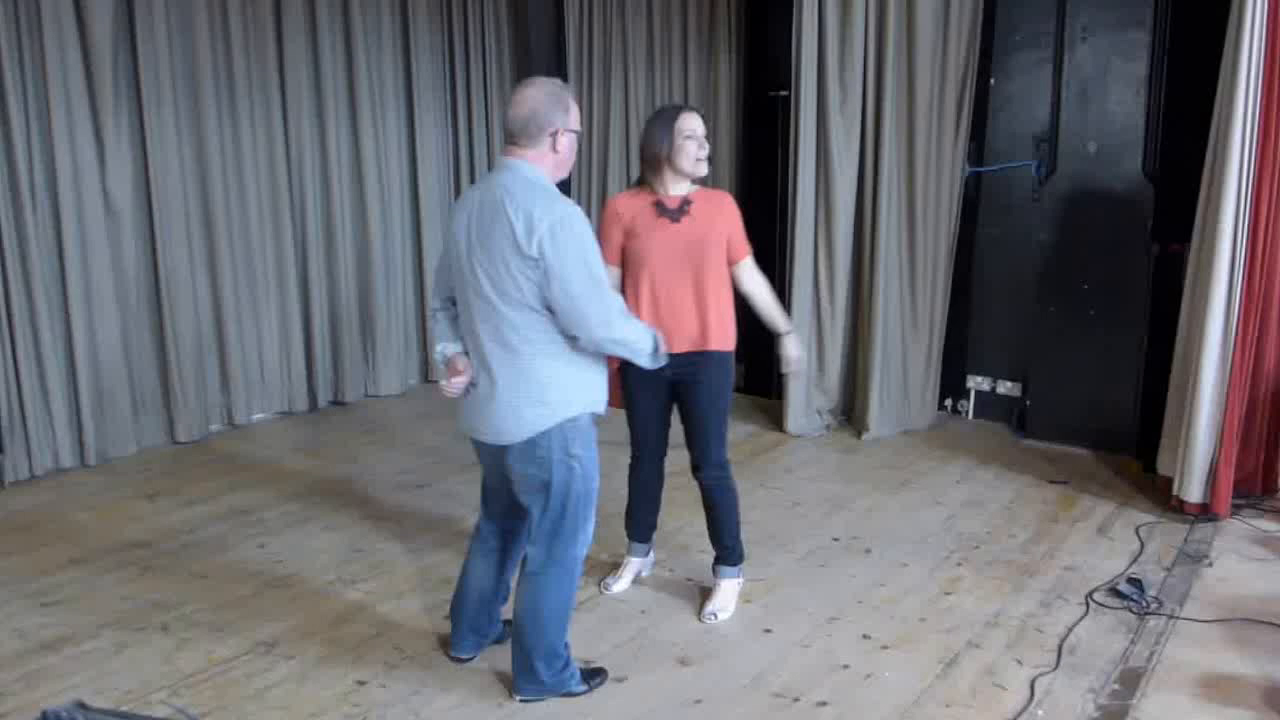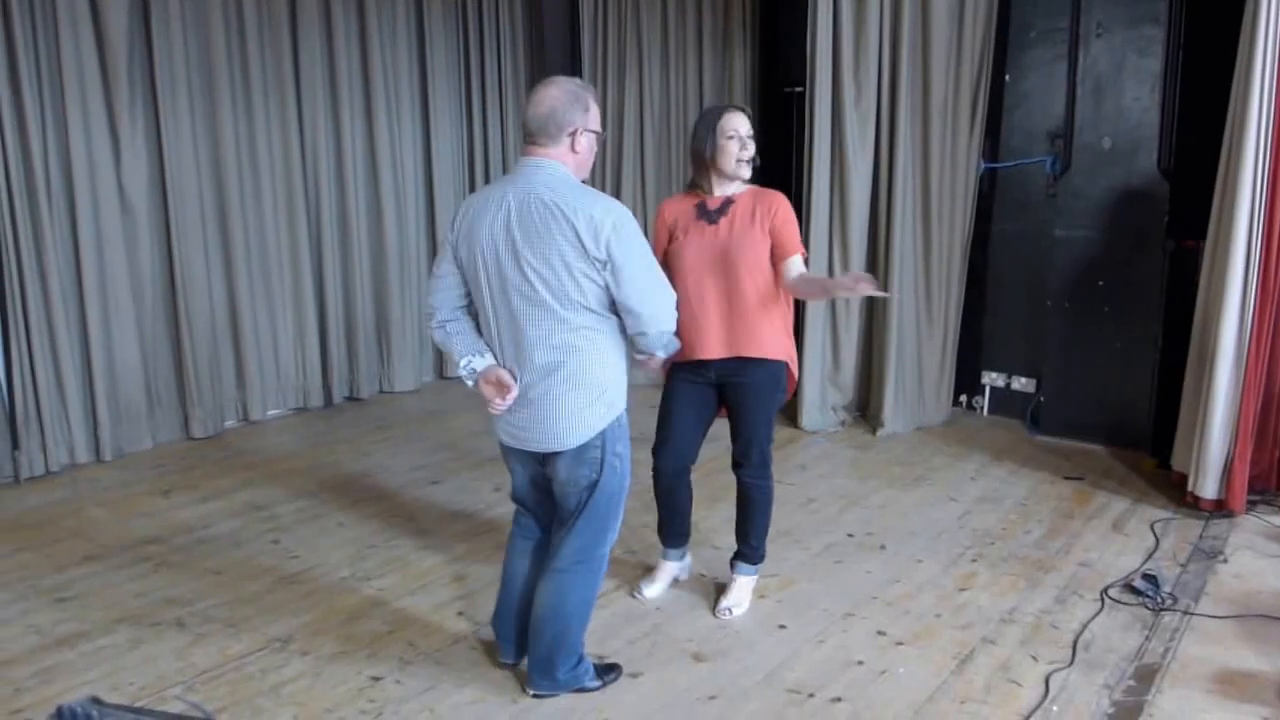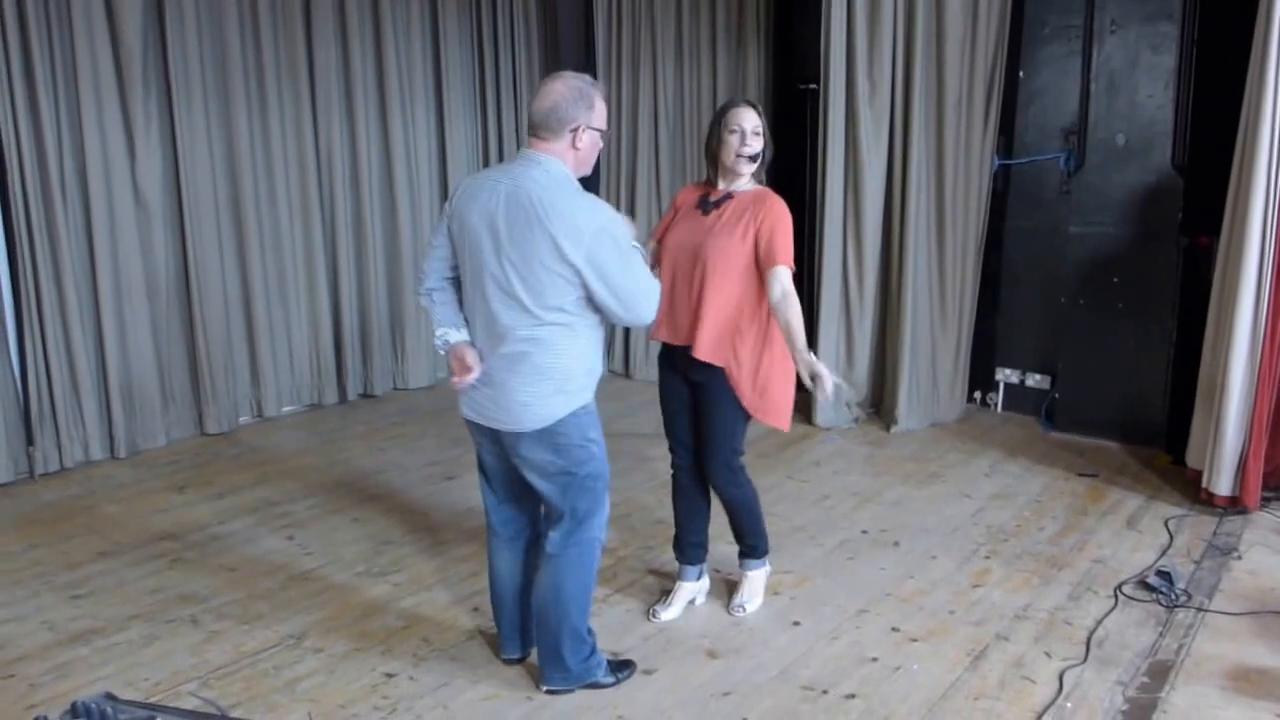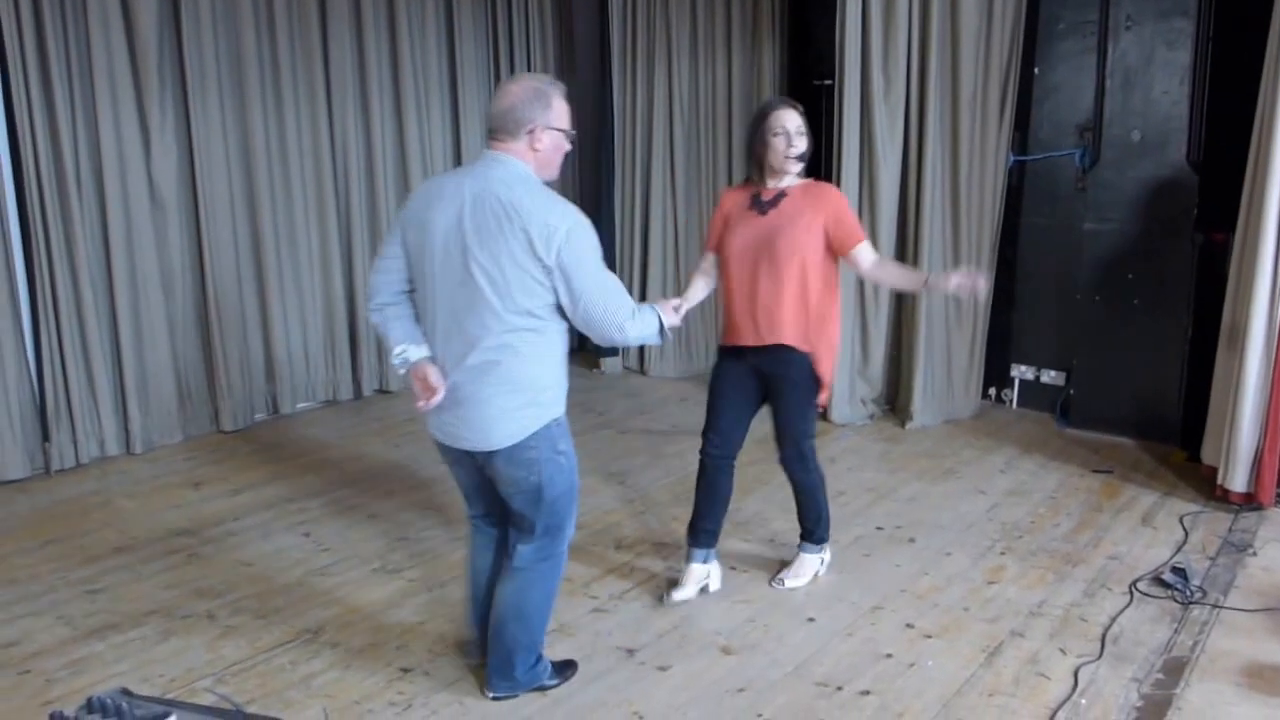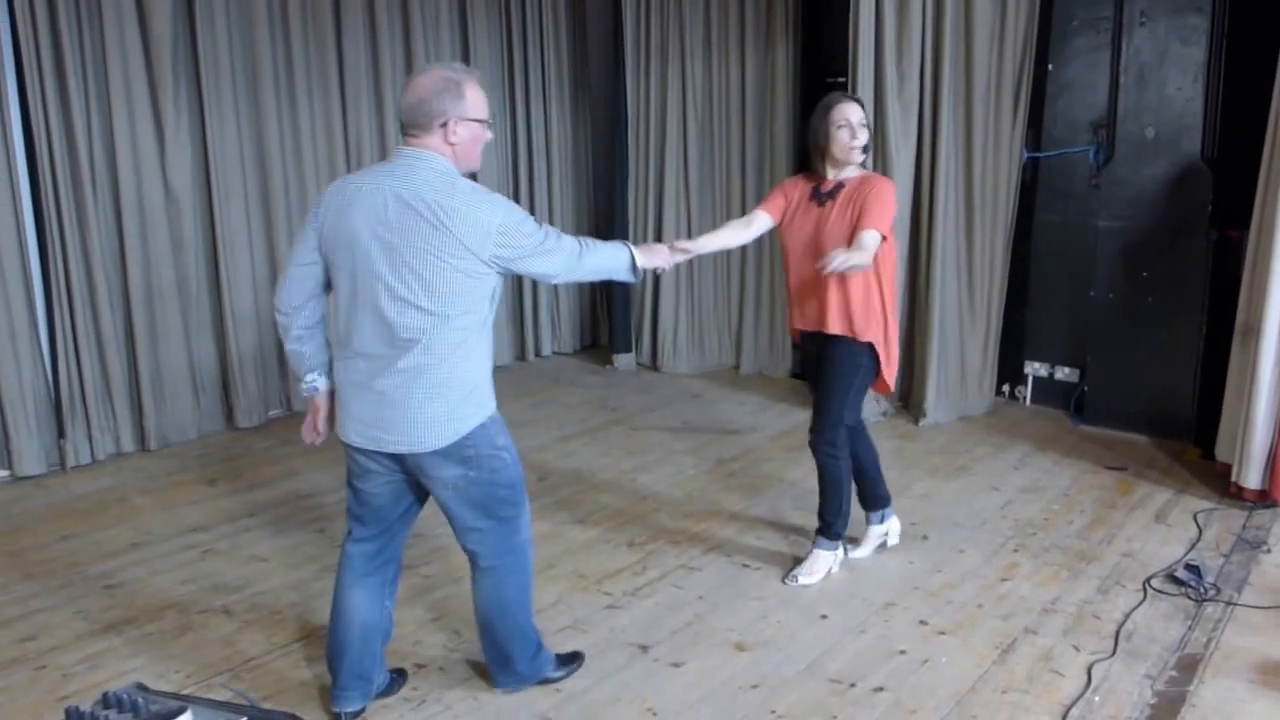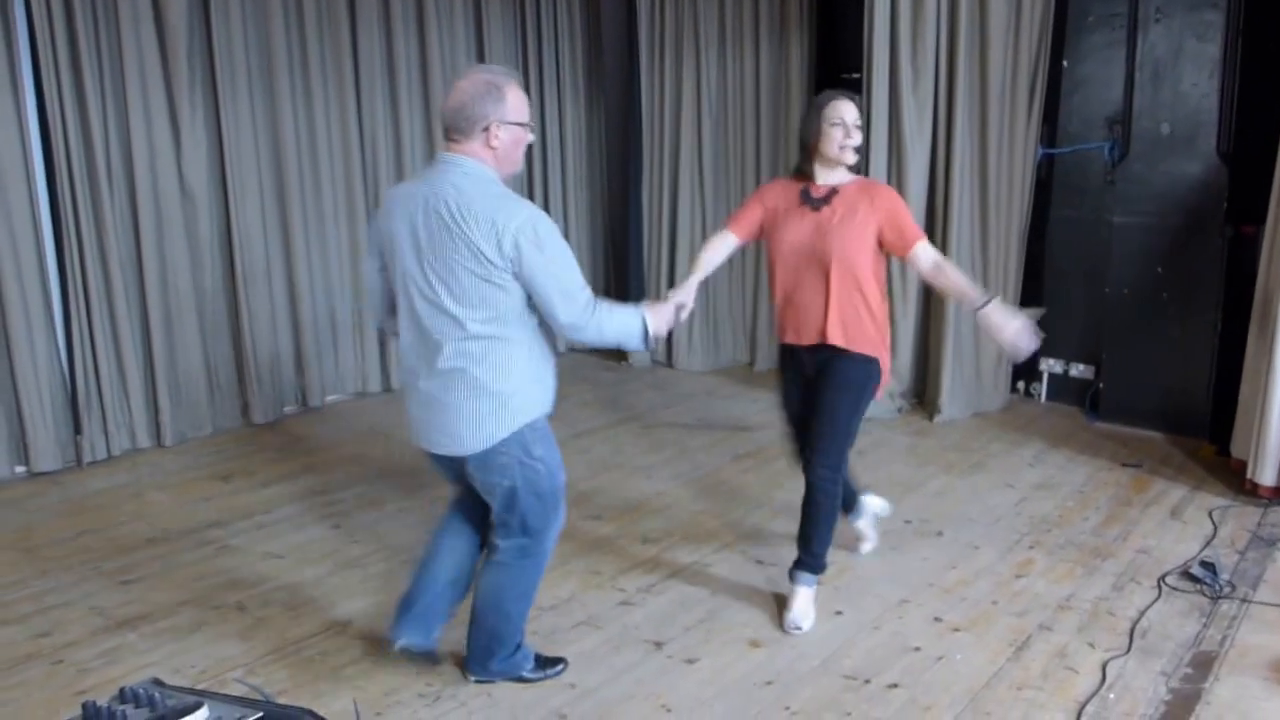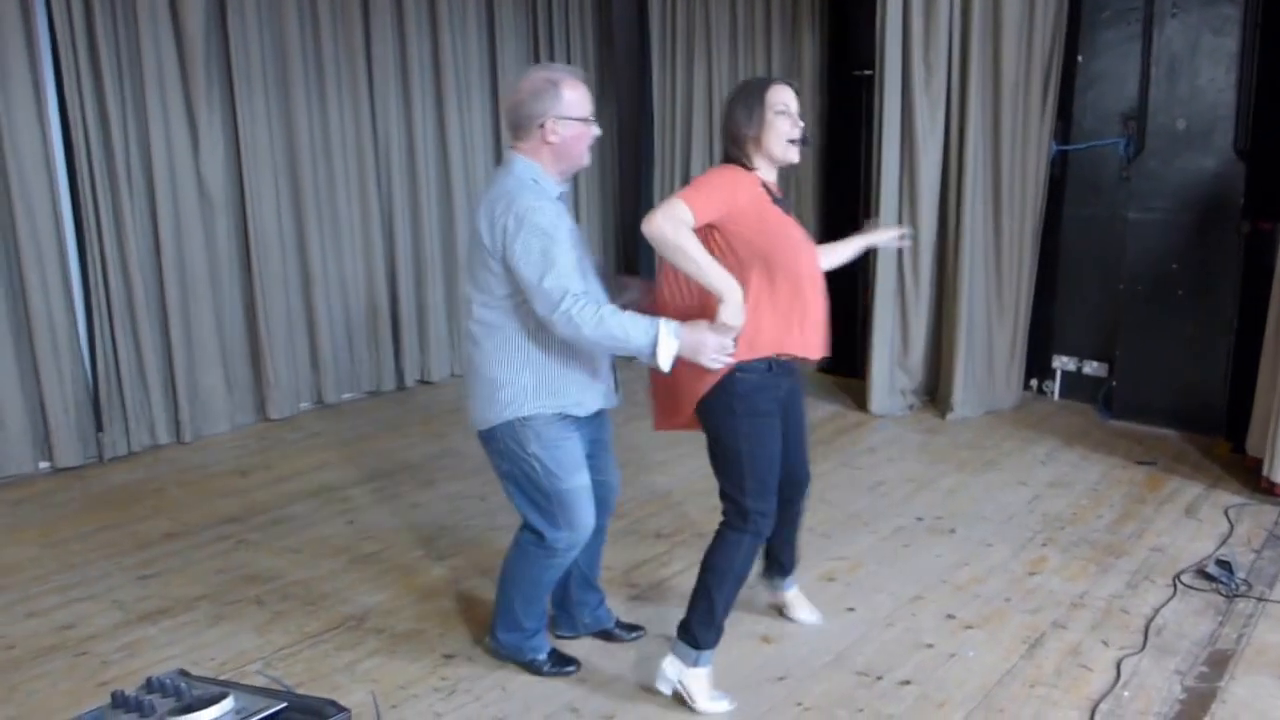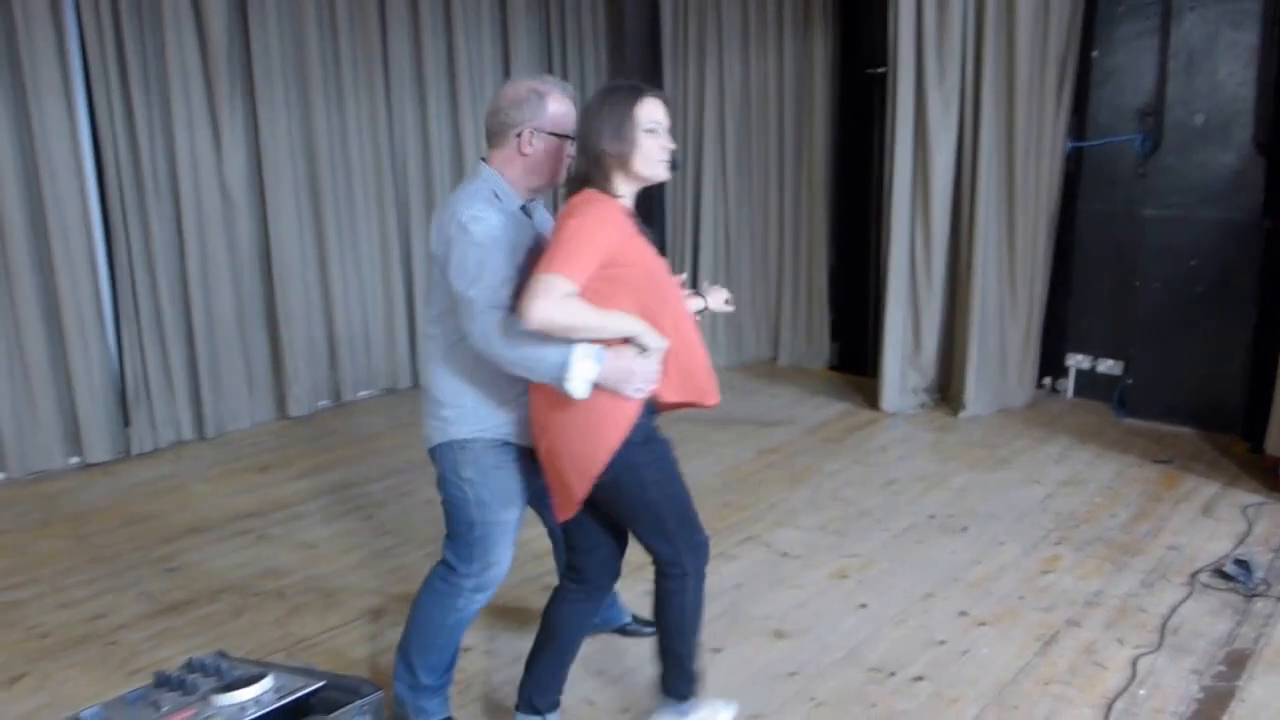
dt=0.5s
person 1, frame 1
left shoulder: (469, 205)
right shoulder: (552, 214)
left elbow: (443, 300)
right elbow: (596, 322)
left wrist: (454, 355)
right wrist: (652, 346)
left hip: (487, 410)
right hip: (547, 415)
left knee: (501, 521)
right knee: (557, 543)
left ankle: (470, 631)
right ankle: (542, 672)
person 1, frame 2
left shoulder: (474, 210)
right shoulder: (599, 214)
left elbow: (444, 313)
right elbow: (653, 318)
left wrist: (482, 367)
right wrist: (661, 346)
left hip: (515, 417)
right hip: (586, 416)
left knee: (533, 523)
right knee: (581, 543)
left ankle: (510, 640)
right ankle: (555, 669)
person 1, frame 3
left shoulder: (472, 192)
right shoulder: (587, 215)
left elbow: (436, 281)
right elbow: (638, 308)
left wrist: (456, 340)
right wrist: (627, 246)
left hip: (483, 400)
right hip: (552, 406)
left knee: (510, 520)
right knee: (577, 525)
left ankle: (516, 635)
right ankle: (569, 661)
person 1, frame 4
left shoulder: (426, 198)
right shoulder: (556, 219)
left elbow: (385, 296)
right elbow: (607, 323)
left wrist: (417, 358)
right wrist: (657, 319)
left hip: (451, 414)
right hip: (523, 418)
left knee: (490, 527)
right knee: (540, 538)
left ankle: (490, 638)
right ankle: (514, 669)
person 1, frame 5
left shoulder: (338, 198)
right shoulder: (476, 211)
left elbow: (294, 304)
right elbow: (563, 255)
left wrist: (318, 382)
right wrist: (635, 256)
left hip: (365, 417)
right hip: (452, 419)
left knee: (369, 545)
right knee: (501, 535)
right ankle: (521, 660)
person 1, frame 6
left shoulder: (397, 202)
right shoulder: (514, 218)
left elbow: (388, 310)
right elbow: (578, 318)
right wrist: (645, 321)
left hip: (433, 409)
right hip: (500, 414)
left knee: (474, 511)
right knee: (527, 532)
left ankle: (416, 624)
right ankle: (495, 655)
person 1, frame 7
left shoulder: (540, 193)
right shoulder: (523, 205)
right elbow: (571, 312)
right wrist: (673, 337)
left hip: (575, 392)
right hip: (527, 402)
left knee: (594, 503)
right knee: (562, 522)
left ankle: (578, 611)
right ankle: (518, 635)
person 1, frame 8
left shoulder: (532, 210)
right shoulder: (472, 218)
right elbow: (493, 332)
right wrist: (598, 364)
left hip: (536, 417)
right hip: (480, 427)
right knee: (477, 567)
left ankle: (596, 610)
person 2, frame 1
left shoulder: (721, 205)
right shoulder: (624, 207)
left elbow: (748, 275)
right elbow: (608, 285)
left wrist: (785, 331)
left hip: (707, 356)
right hip: (644, 357)
left knee: (711, 464)
right knee: (646, 458)
left ankle: (730, 572)
right ankle: (640, 551)
person 2, frame 2
left shoulder: (771, 205)
right shoulder: (673, 211)
left elbow: (794, 279)
left wrist: (837, 285)
left hip: (756, 359)
right hip: (693, 361)
left knee: (751, 466)
right knee: (669, 461)
left ankle: (746, 570)
right ankle: (674, 555)
person 2, frame 3
left shoulder: (769, 209)
right shoulder: (686, 200)
left elbow: (780, 290)
right elbow: (653, 264)
left wrist: (804, 356)
left hip: (730, 360)
right hip: (676, 354)
left knee: (722, 469)
right knee: (685, 466)
left ankle: (755, 565)
right ankle: (690, 575)
person 2, frame 4
left shoulder: (824, 199)
right shoulder: (731, 202)
left elbow: (870, 264)
right elbow: (710, 271)
left wrist: (932, 282)
right wrist: (676, 309)
left hip: (796, 347)
right hip: (738, 349)
left knee: (795, 453)
right knee: (716, 448)
left ankle: (815, 549)
right ankle: (701, 562)
person 2, frame 5
left shoulder: (876, 189)
right shoulder: (795, 190)
left elbow: (864, 251)
right elbow: (748, 226)
left wrist: (842, 259)
right wrist: (690, 246)
left hip: (858, 333)
right hip: (814, 332)
left knee: (827, 437)
right knee: (846, 427)
left ankle: (829, 545)
right ankle: (882, 519)
person 2, frame 6
left shoulder: (877, 200)
right shoulder: (775, 195)
left elbow: (928, 263)
right elbow: (725, 239)
left wrist: (988, 307)
right wrist: (691, 281)
left hip: (850, 349)
right hip: (794, 347)
left knee: (825, 463)
right knee: (809, 452)
left ankle: (806, 580)
right ankle: (861, 505)
person 2, frame 7
left shoulder: (768, 196)
right shoulder: (727, 183)
left elbow: (801, 261)
right elbow: (659, 224)
left wrist: (864, 239)
right wrist: (723, 285)
left hip: (768, 368)
right hip: (737, 372)
left knee: (792, 484)
right knee: (752, 512)
left ankle: (780, 584)
right ankle: (687, 659)
person 2, frame 8
left shoulder: (612, 216)
right shoulder: (592, 215)
right elbow: (539, 310)
left wrist: (694, 304)
right wrist: (636, 328)
left hip: (601, 423)
right hip: (609, 424)
left knee: (589, 573)
right knee: (683, 552)
